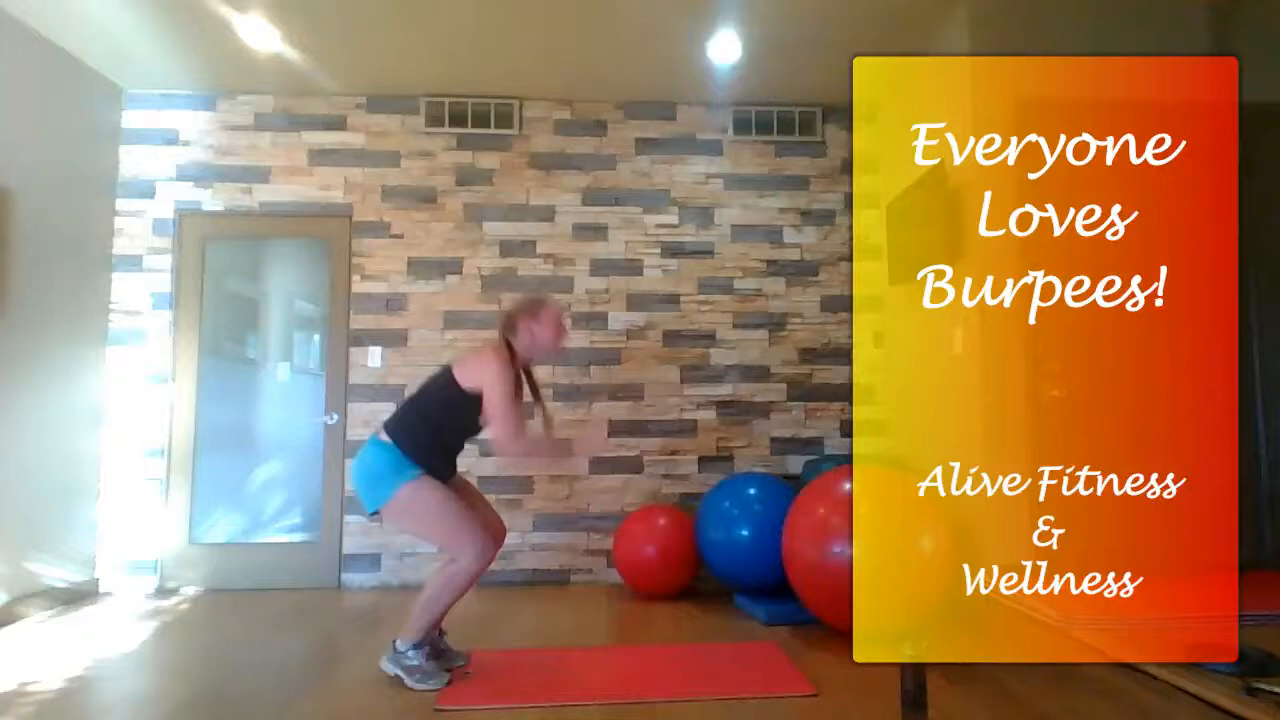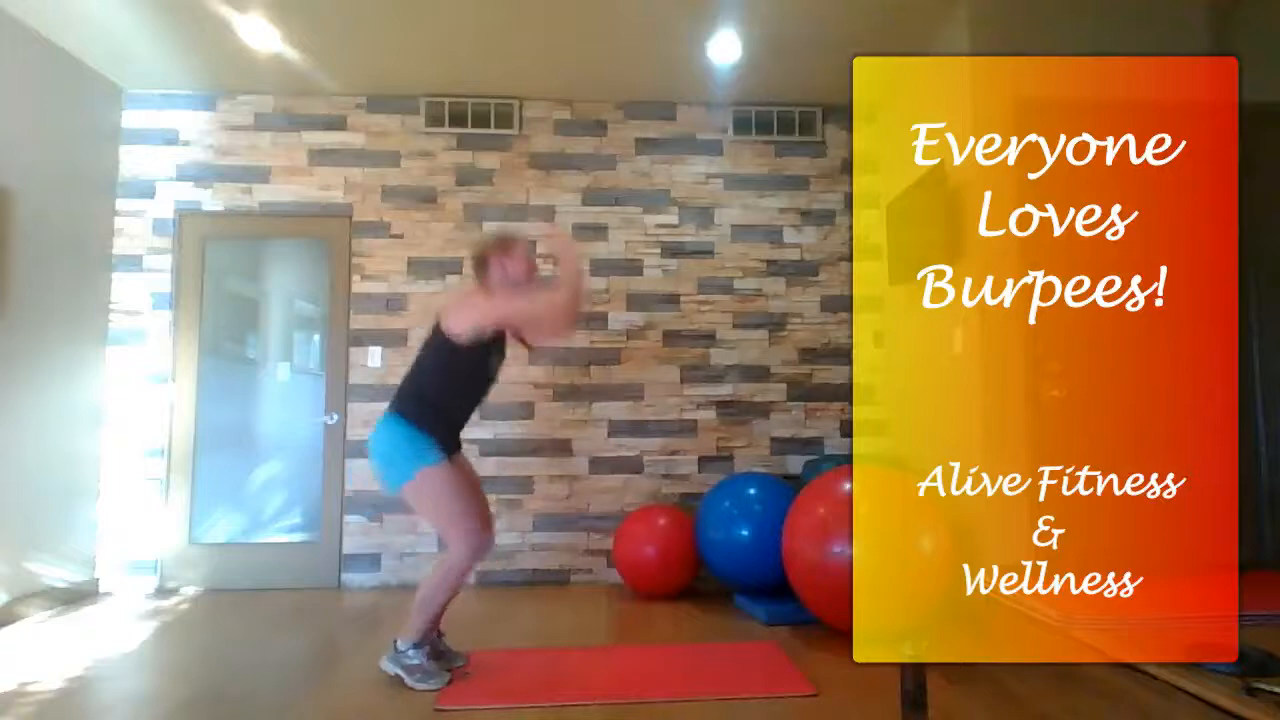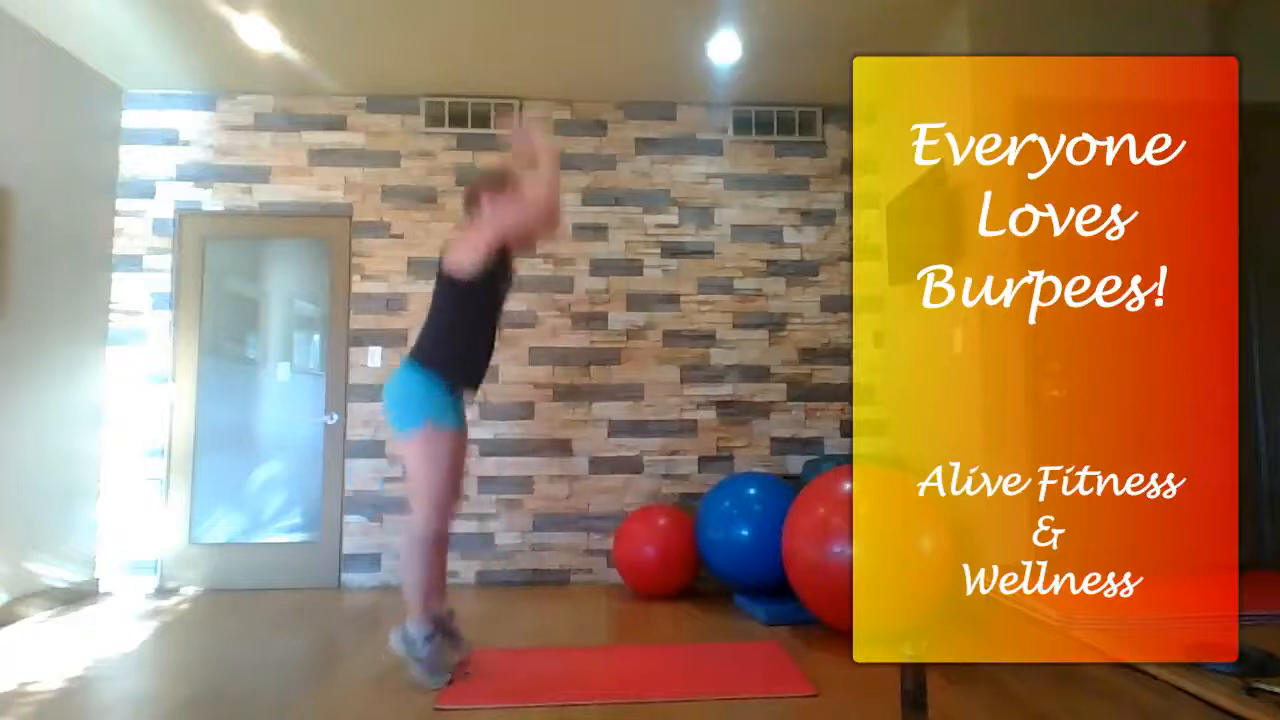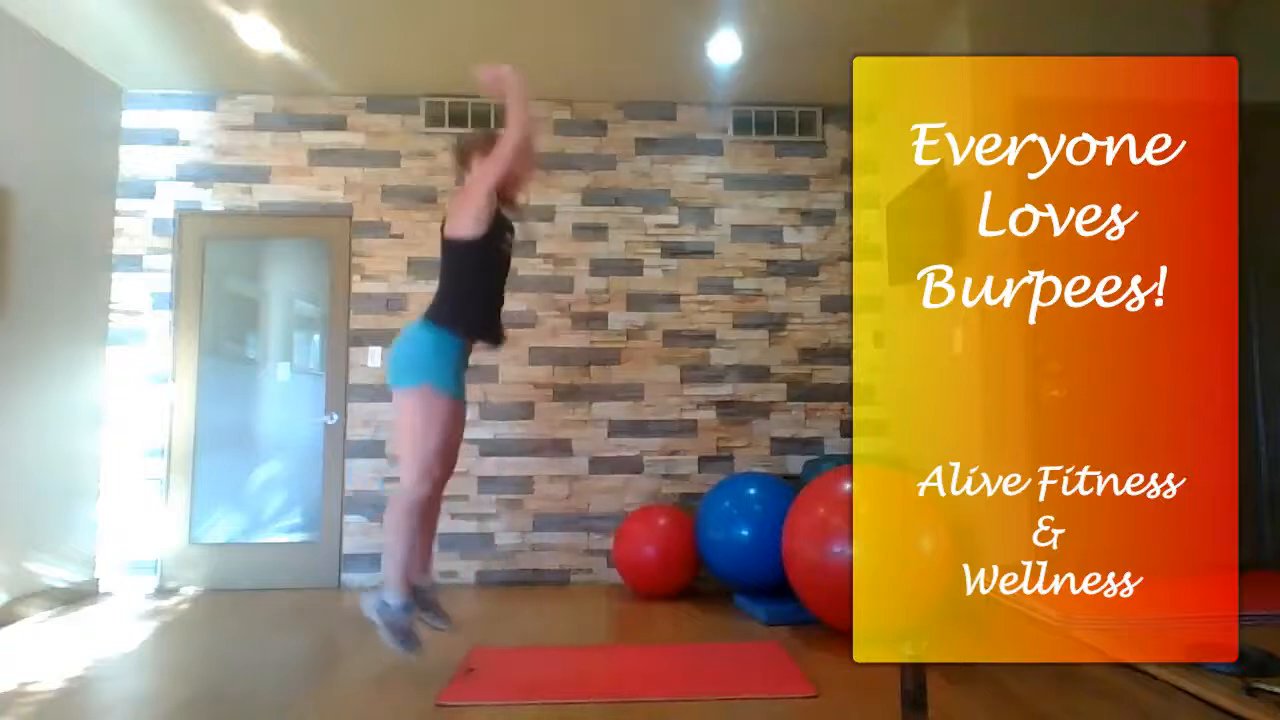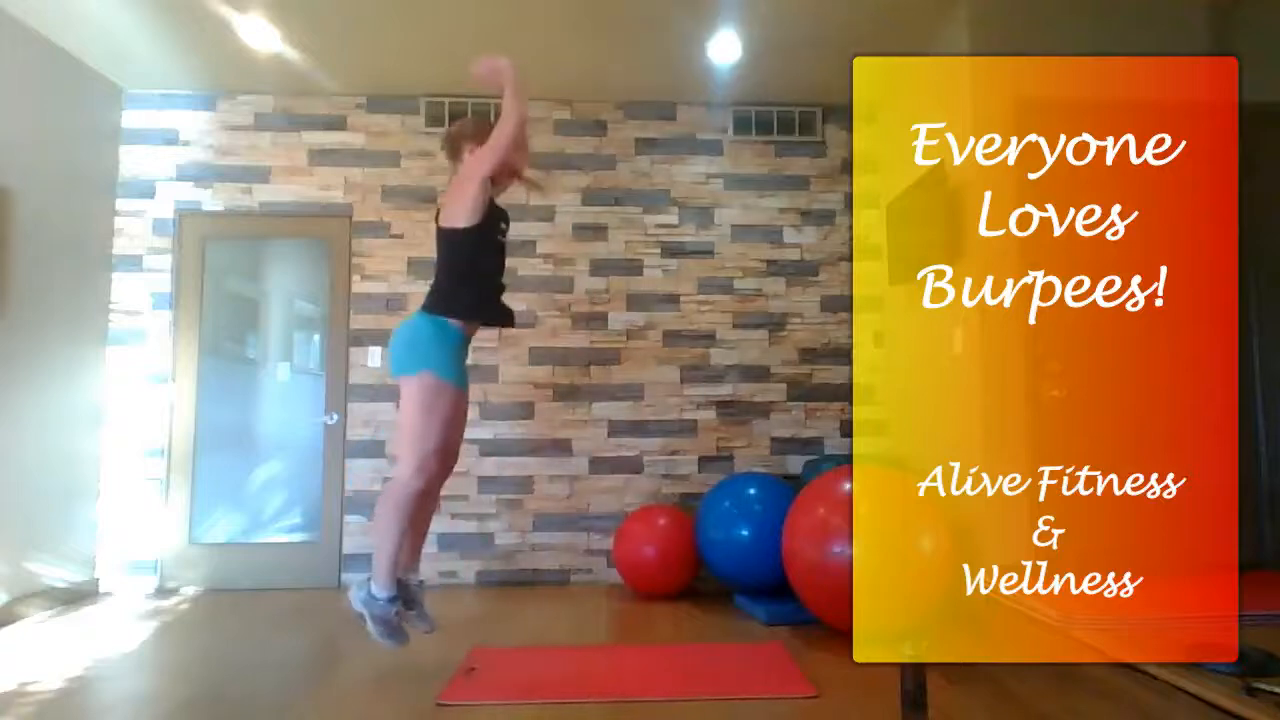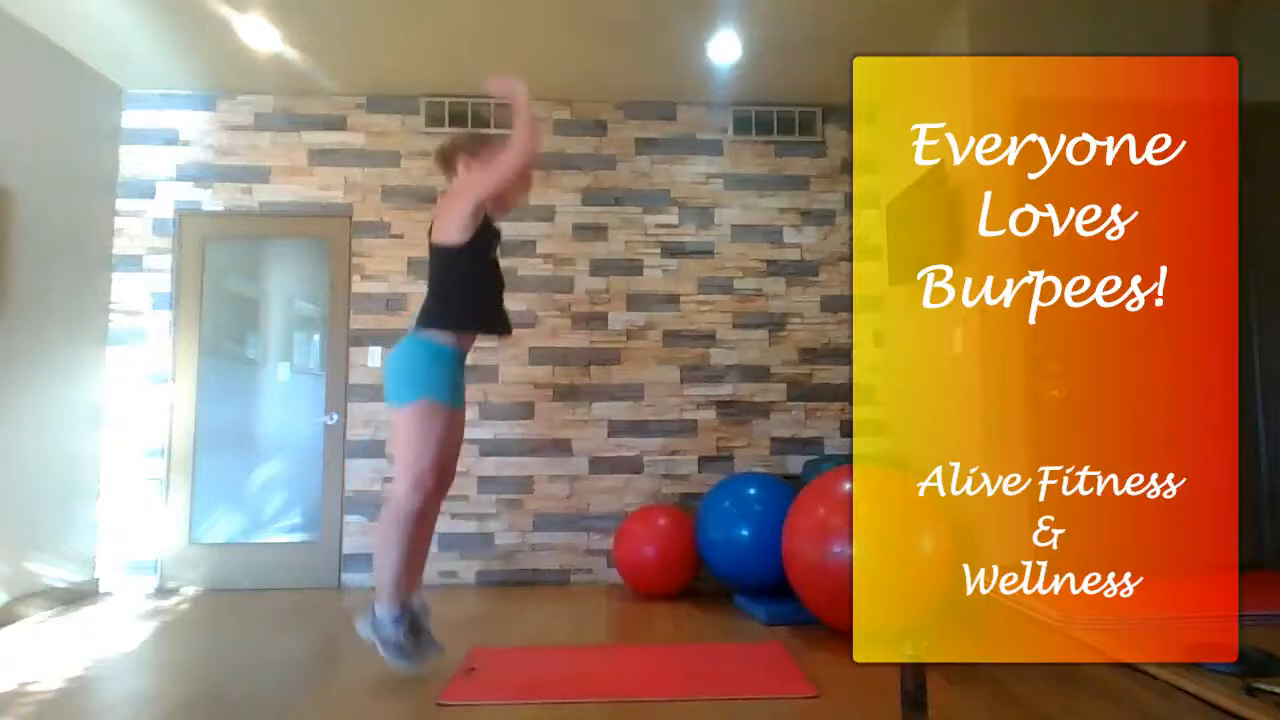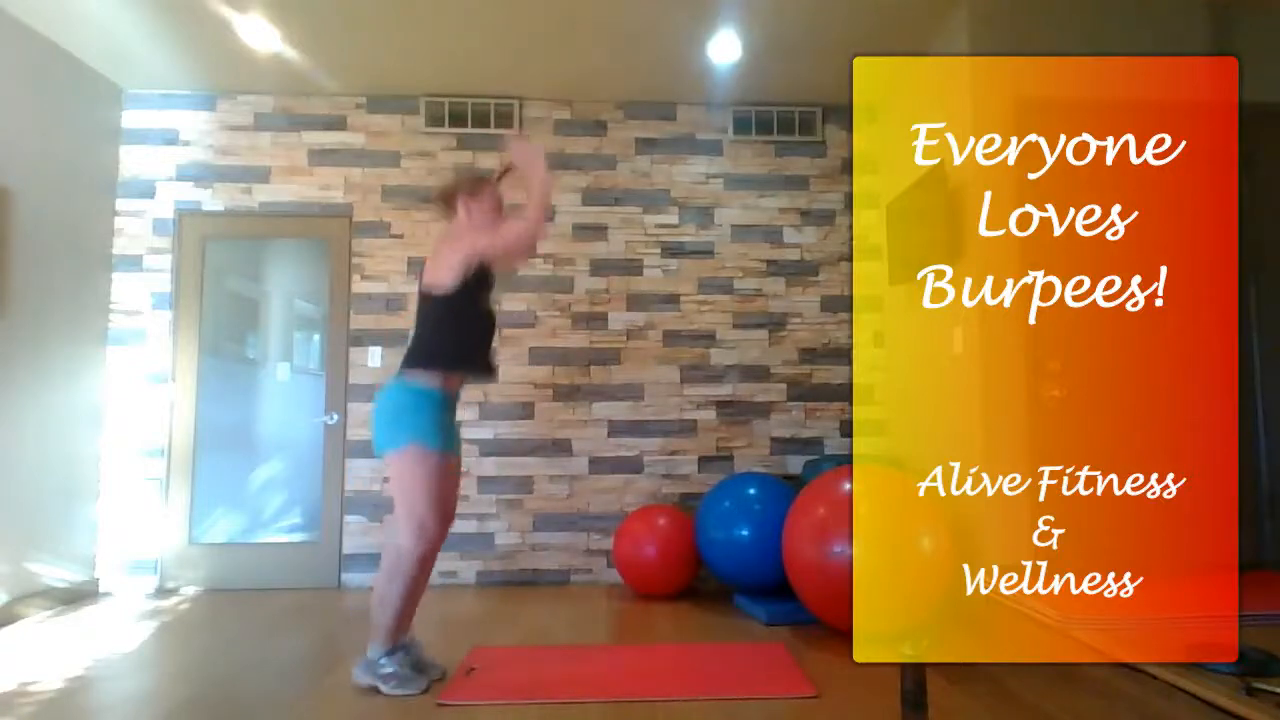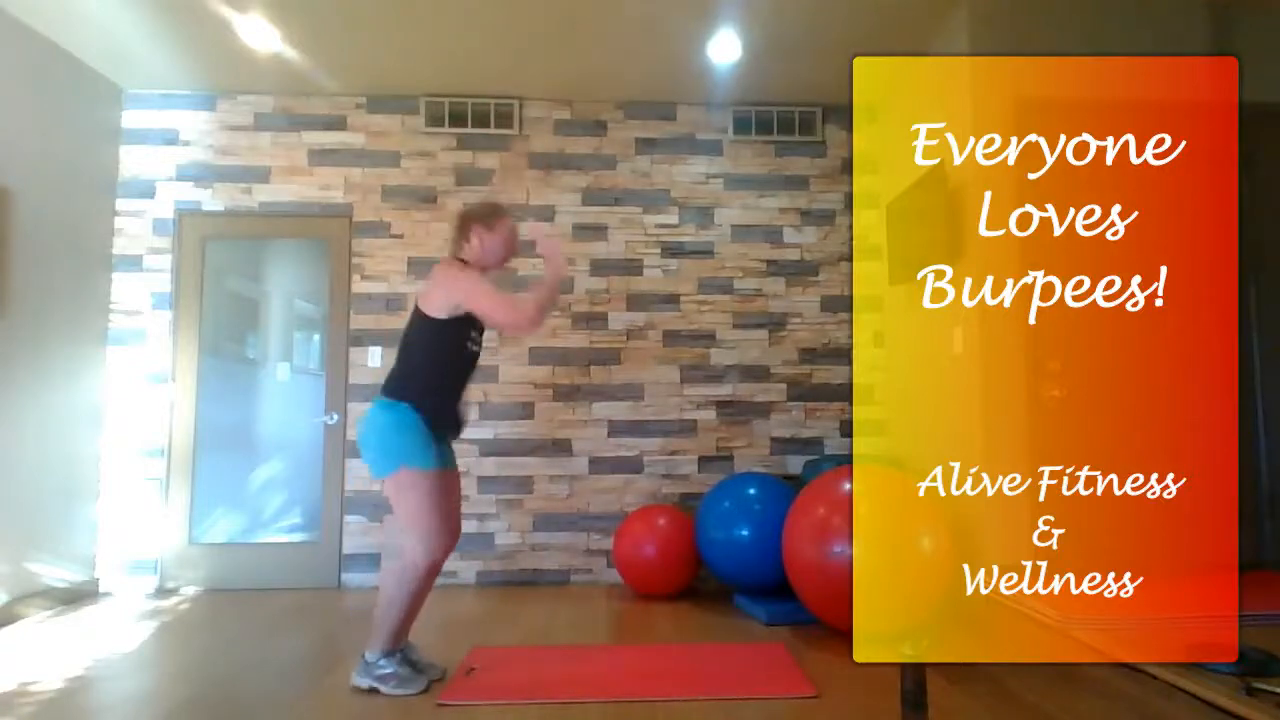
dt=0.1s
person 1, frame 1
left shoulder: (514, 369)
right shoulder: (495, 364)
left elbow: (511, 437)
right elbow: (507, 442)
left wrist: (565, 444)
right wrist: (575, 447)
left hip: (425, 465)
right hip: (388, 464)
left knee: (490, 534)
right knee: (475, 551)
left ankle: (428, 636)
right ankle: (406, 651)
person 1, frame 2
left shoulder: (502, 310)
right shoulder: (478, 305)
left elbow: (560, 322)
right elbow: (561, 312)
left wrist: (563, 277)
right wrist: (569, 262)
left hip: (434, 440)
right hip: (406, 441)
left knee: (472, 536)
right knee: (469, 543)
left ankle: (424, 635)
right ankle: (407, 651)
person 1, frame 3
left shoulder: (492, 250)
right shoulder: (473, 240)
left elbow: (546, 219)
right elbow: (539, 201)
left wrist: (531, 164)
right wrist: (543, 153)
left hip: (441, 389)
right hip: (422, 388)
left knee: (440, 510)
right knee: (430, 513)
left ankle: (433, 616)
right ankle: (417, 632)
person 1, frame 4
left shoulder: (486, 206)
right shoulder: (475, 203)
left elbow: (523, 160)
right elbow: (518, 142)
left wrist: (510, 96)
right wrist: (513, 90)
left hip: (446, 352)
right hip: (432, 349)
left knee: (435, 477)
right knee: (421, 478)
left ankle: (415, 583)
right ankle: (391, 596)
person 1, frame 5
left shoulder: (478, 194)
right shoulder: (469, 188)
left elbow: (518, 157)
right elbow: (512, 129)
left wrist: (499, 83)
right wrist: (505, 77)
left hip: (446, 342)
right hip: (432, 339)
left knee: (436, 470)
right knee: (417, 467)
left ankle: (402, 579)
right ankle: (378, 587)
person 1, frame 6
left shoulder: (473, 210)
right shoulder: (461, 203)
left elbow: (520, 179)
right elbow: (522, 153)
left wrist: (516, 104)
right wrist: (520, 98)
left hip: (441, 359)
right hip: (426, 357)
left knee: (434, 488)
right knee: (414, 489)
left ankle: (406, 604)
right ankle: (384, 611)
person 1, frame 7
left shoulder: (470, 255)
right shoulder: (460, 246)
left elbow: (519, 250)
right elbow: (531, 226)
left wrist: (517, 172)
right wrist: (537, 172)
left hip: (434, 404)
right hip: (414, 403)
left knee: (432, 529)
right knee: (415, 534)
left ankle: (395, 642)
right ankle: (377, 657)
person 1, frame 8
left shoulder: (466, 286)
right shoulder: (455, 279)
left elbow: (516, 312)
right elbow: (524, 320)
left wrist: (549, 280)
right wrist: (555, 274)
left hip: (427, 424)
right hip: (398, 423)
left knee: (439, 540)
right knee: (425, 547)
left ankle: (393, 647)
right ankle: (374, 660)
